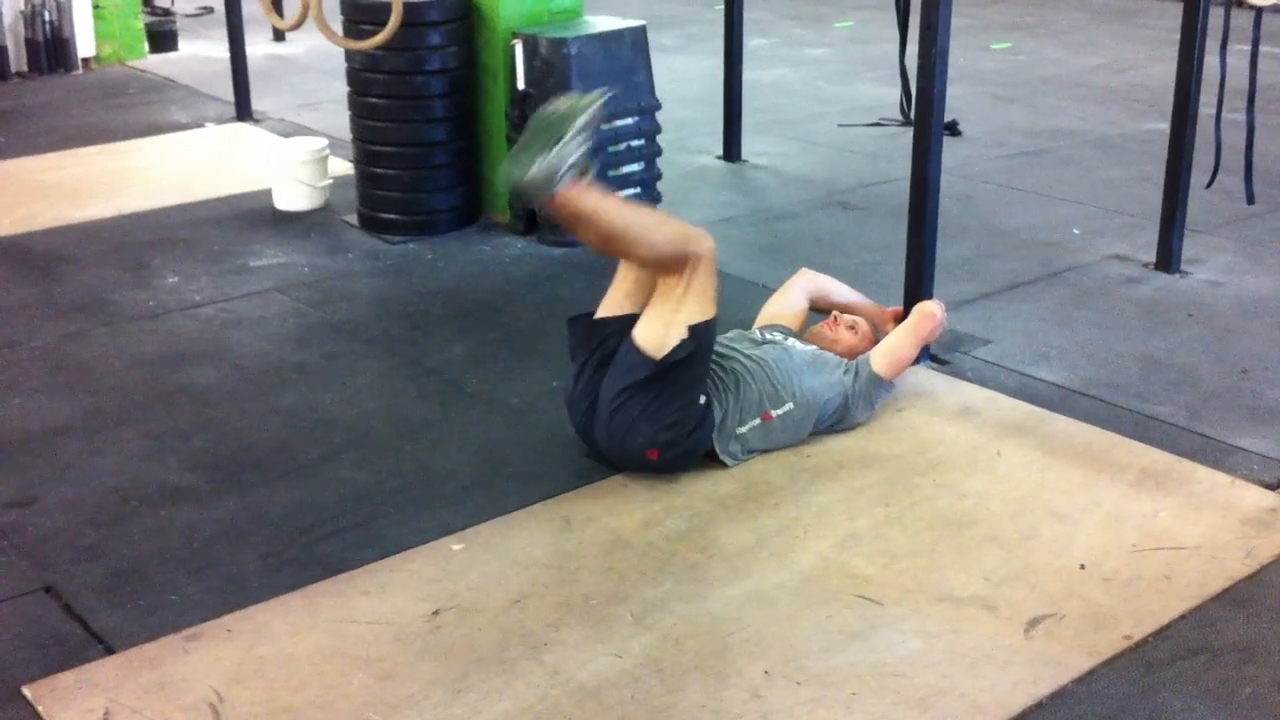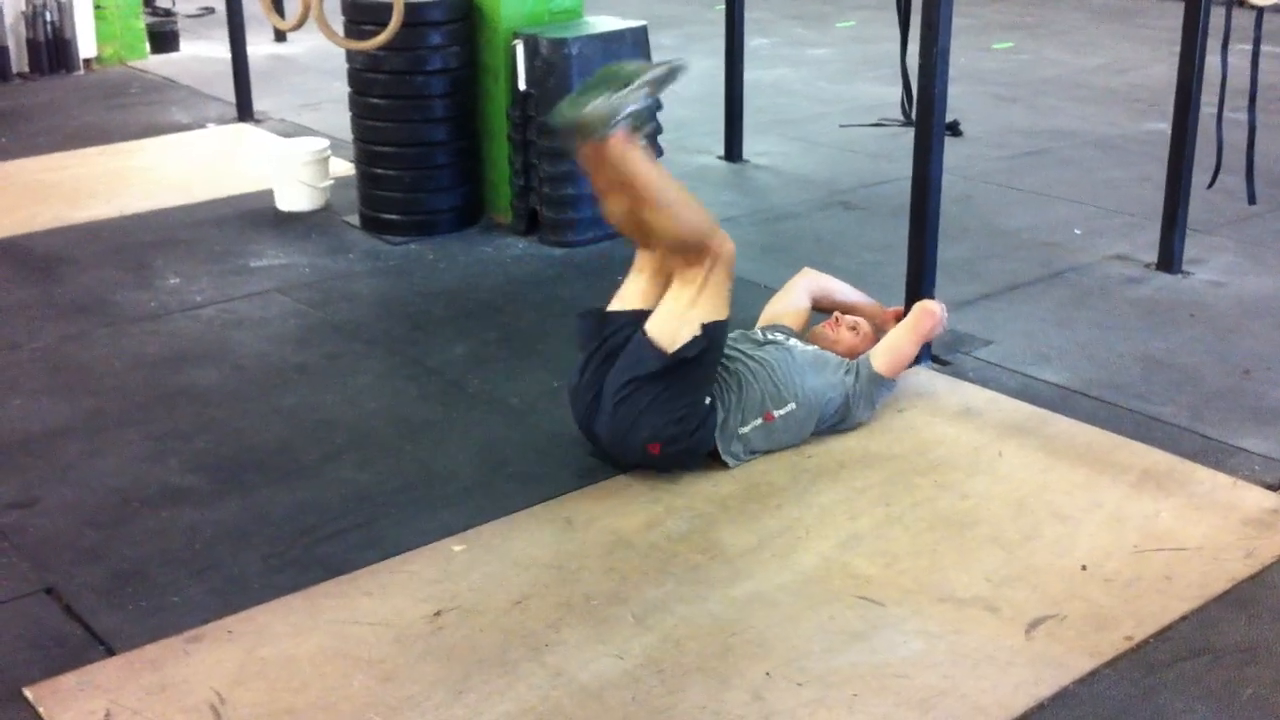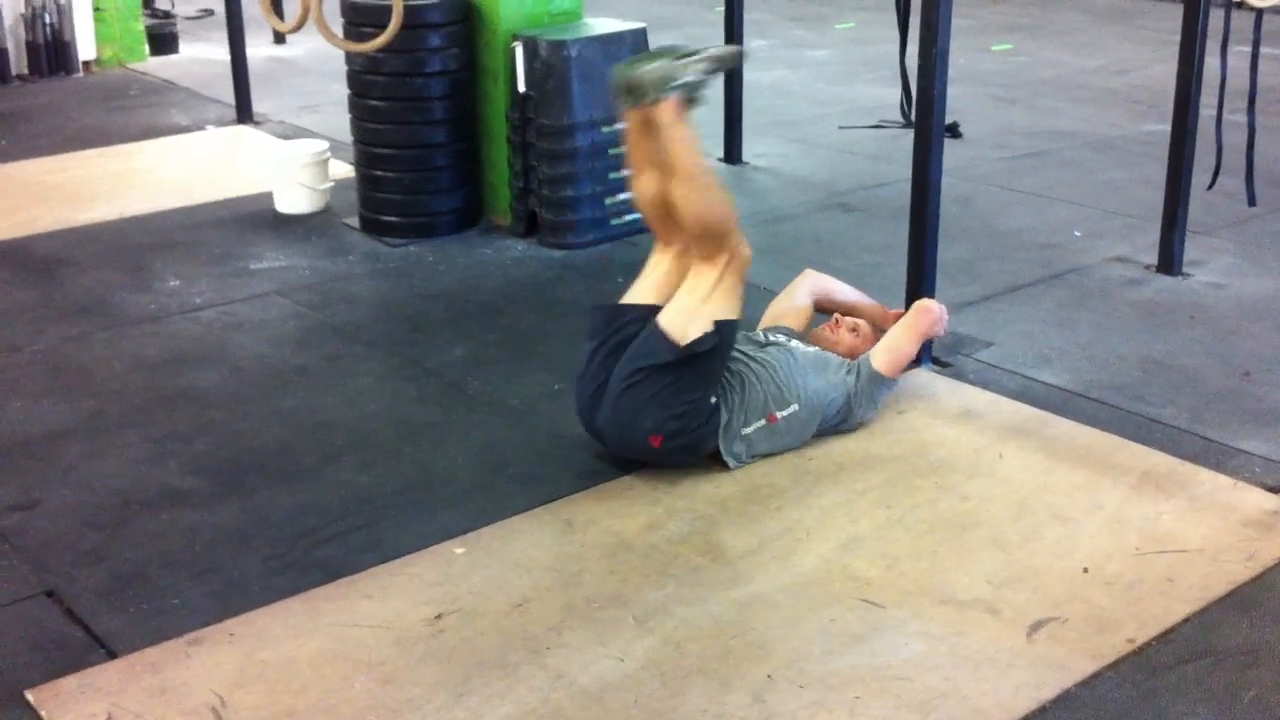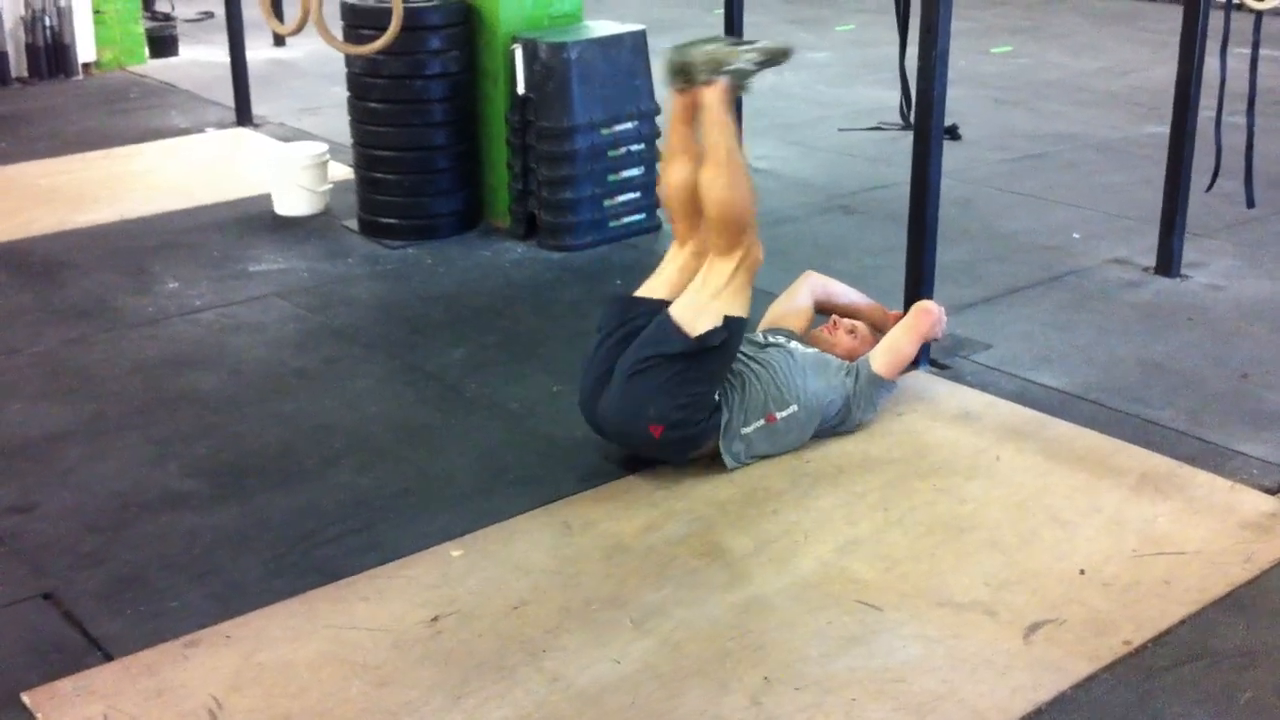
dt=0.1s
person 1, frame 1
left shoulder: (848, 388)
right shoulder: (777, 342)
left elbow: (929, 315)
right elbow: (804, 281)
right wrist: (880, 311)
left hip: (654, 429)
left knee: (694, 253)
right knee: (652, 245)
left ankle: (566, 191)
right ankle: (559, 191)
person 1, frame 2
left shoulder: (849, 388)
right shoulder: (777, 344)
left elbow: (928, 316)
right elbow: (807, 280)
right wrist: (883, 312)
left hip: (656, 426)
left knee: (709, 251)
right knee: (663, 242)
left ankle: (610, 135)
right ankle: (598, 138)
person 1, frame 3
left shoulder: (851, 388)
right shoulder: (779, 344)
left elbow: (926, 315)
right elbow: (810, 281)
right wrist: (882, 312)
left hip: (660, 415)
left knee: (726, 251)
right knee: (682, 240)
left ankle: (661, 104)
right ankle: (644, 111)
person 1, frame 4
left shoulder: (850, 390)
right shoulder: (779, 346)
left elbow: (926, 315)
right elbow: (810, 283)
right wrist: (885, 315)
left hip: (665, 413)
left knee: (735, 248)
right knee: (694, 240)
left ankle: (712, 86)
right ankle: (692, 90)
